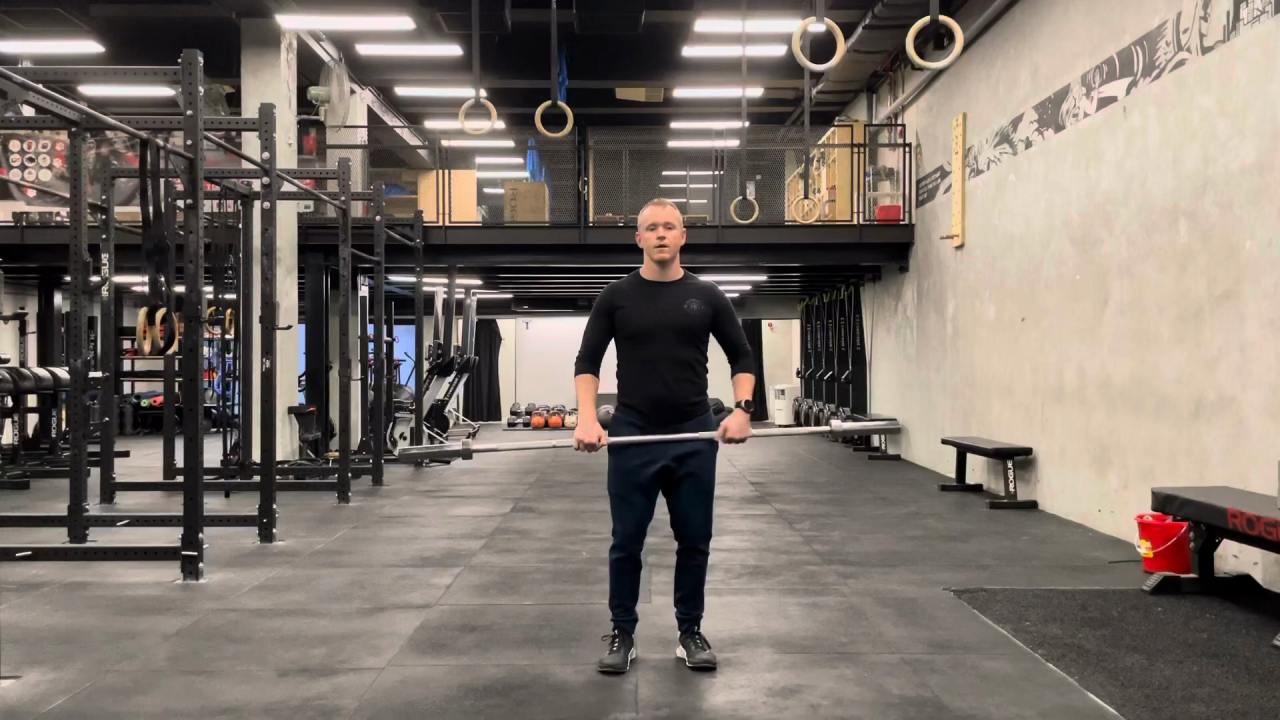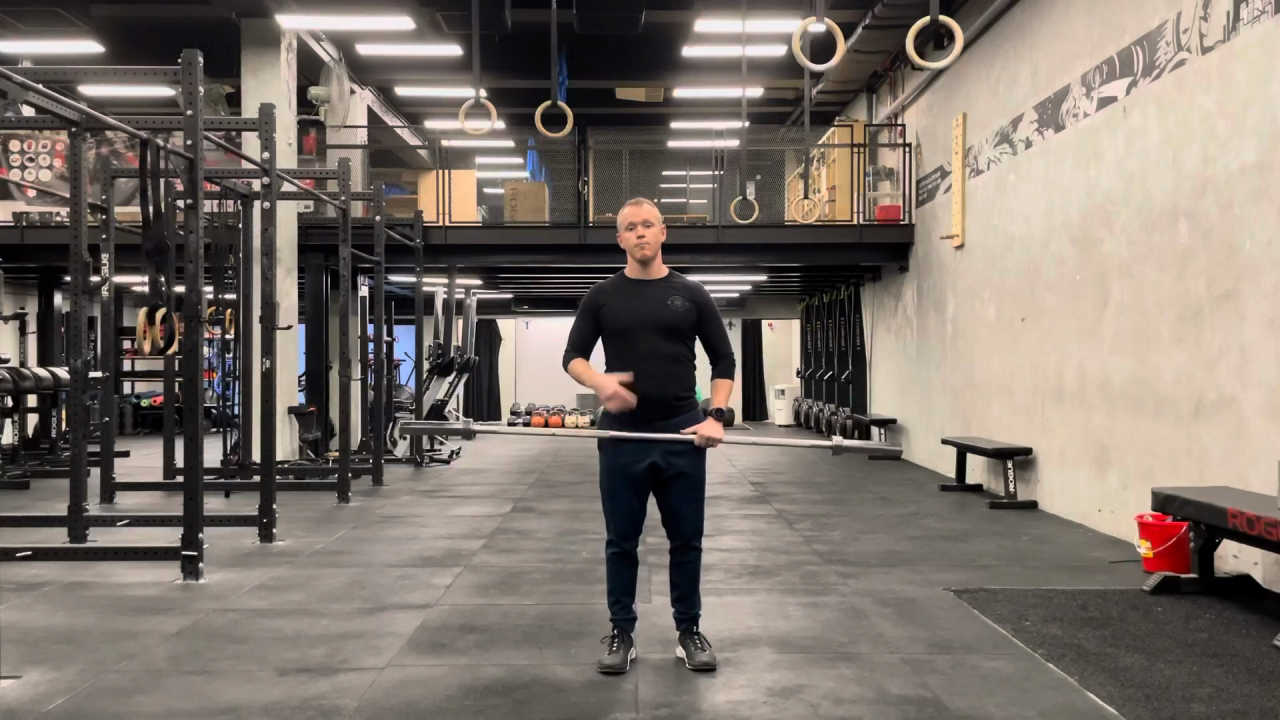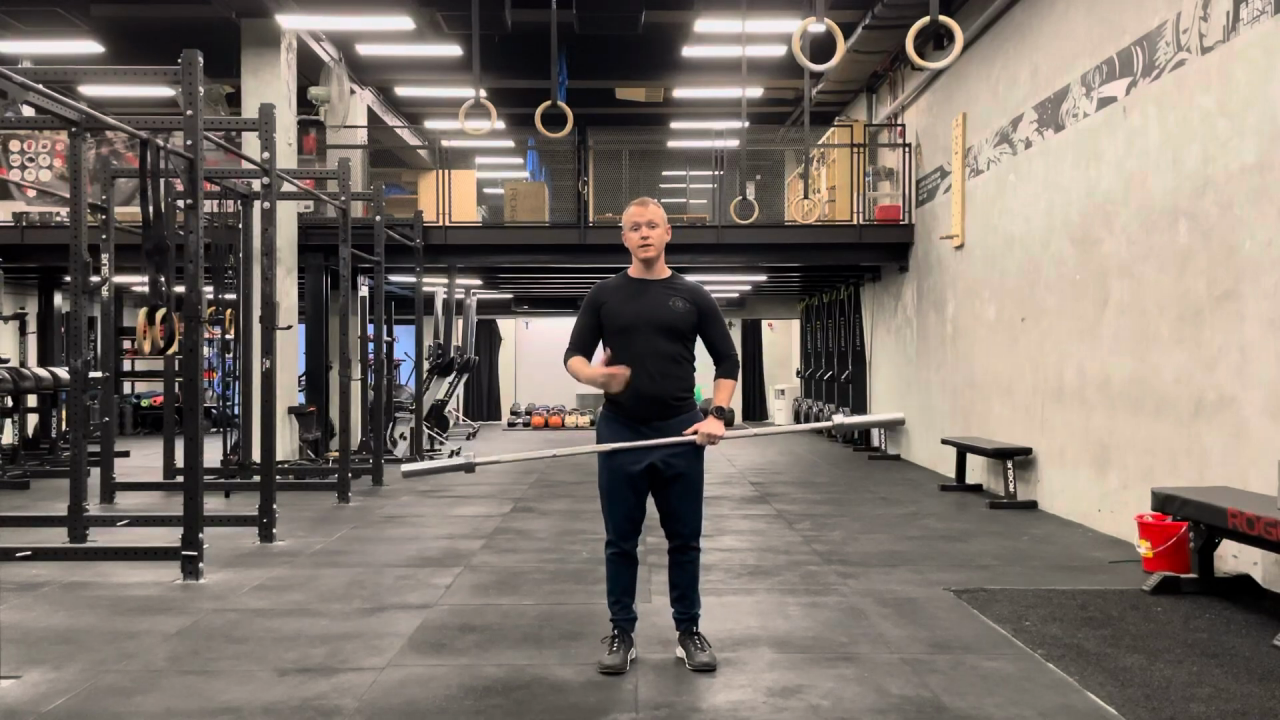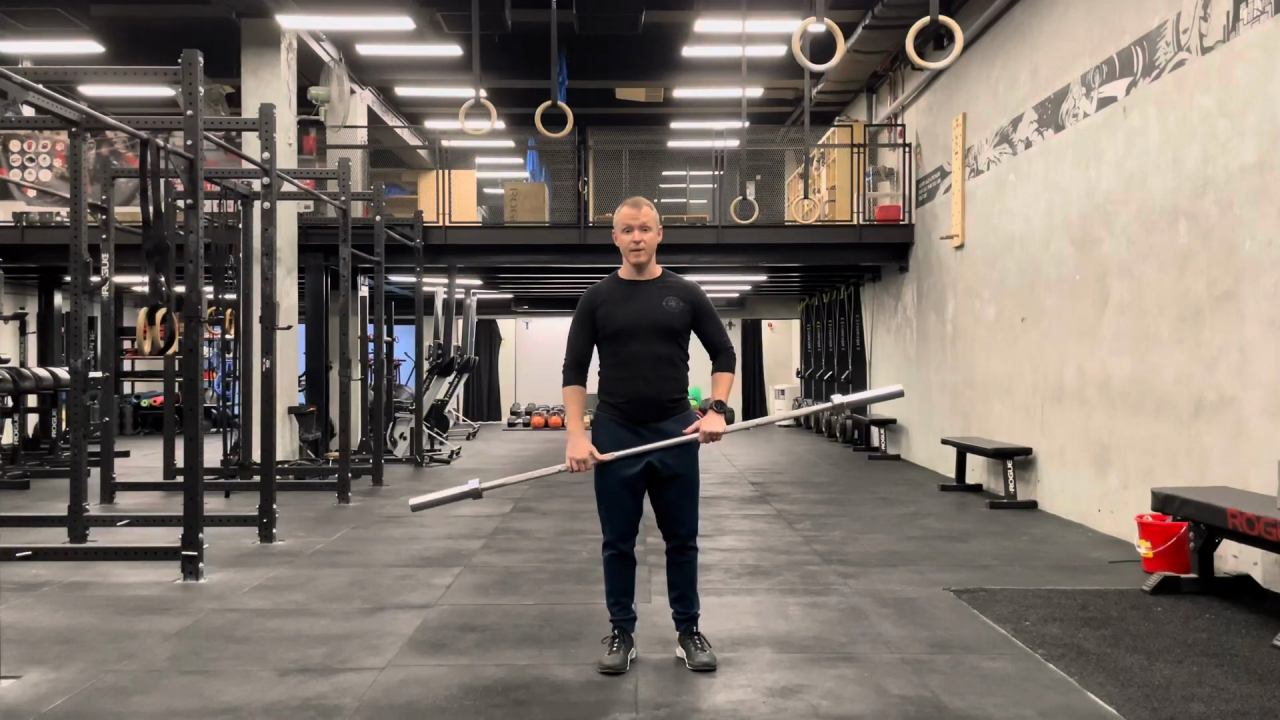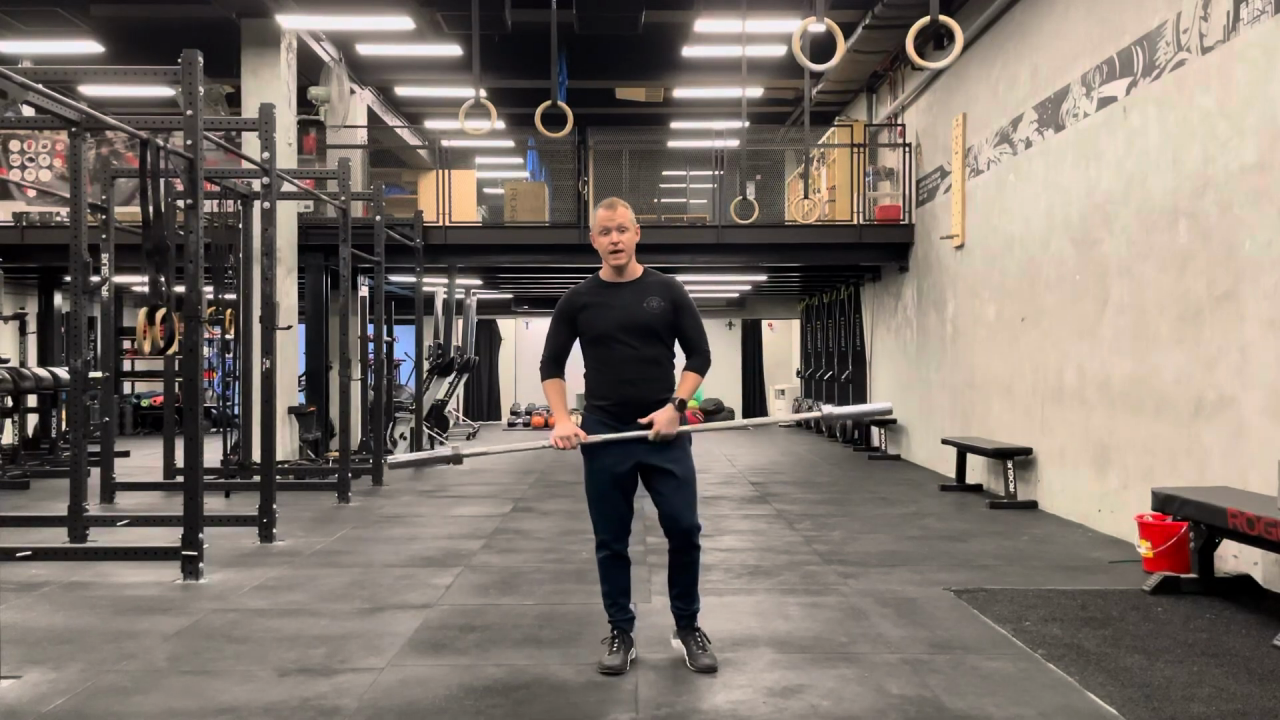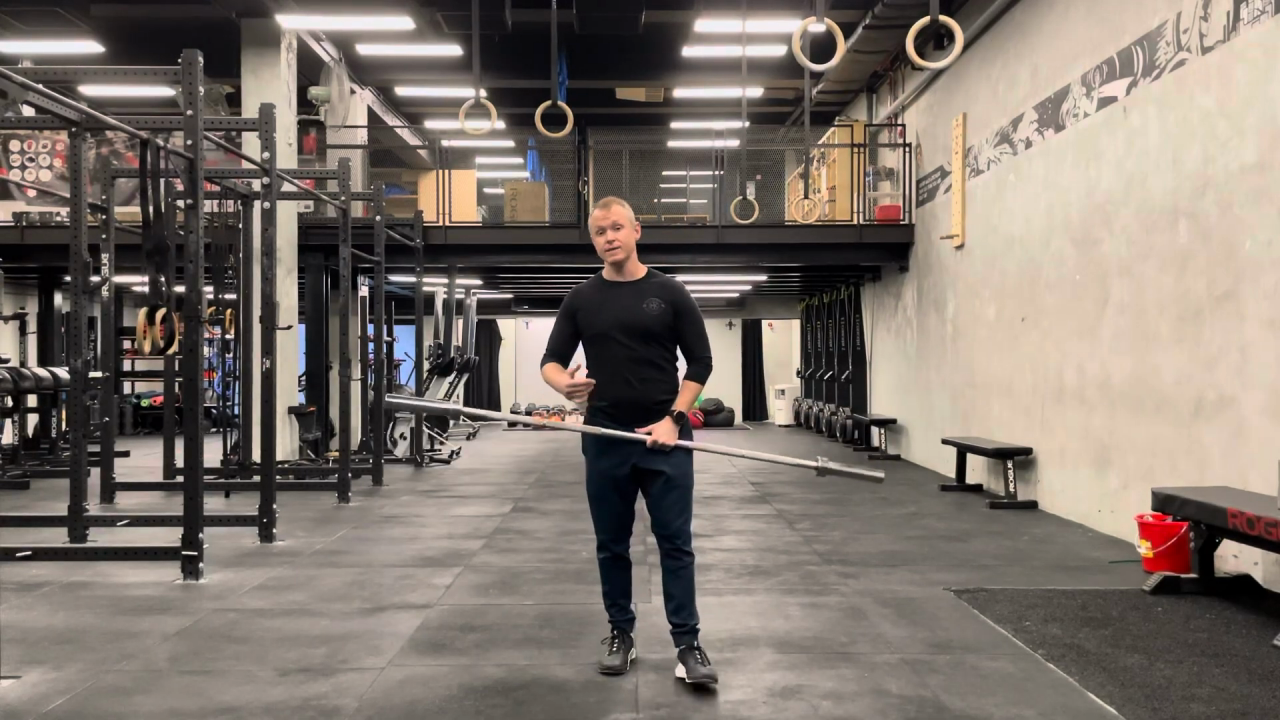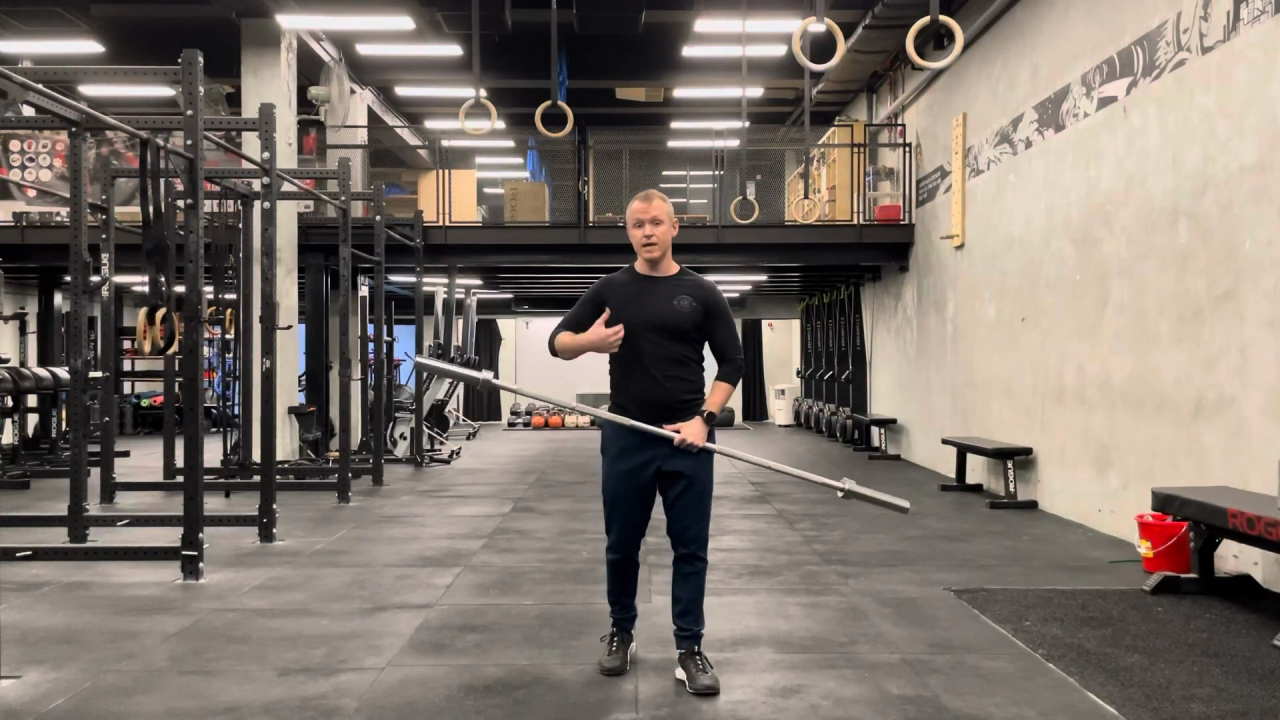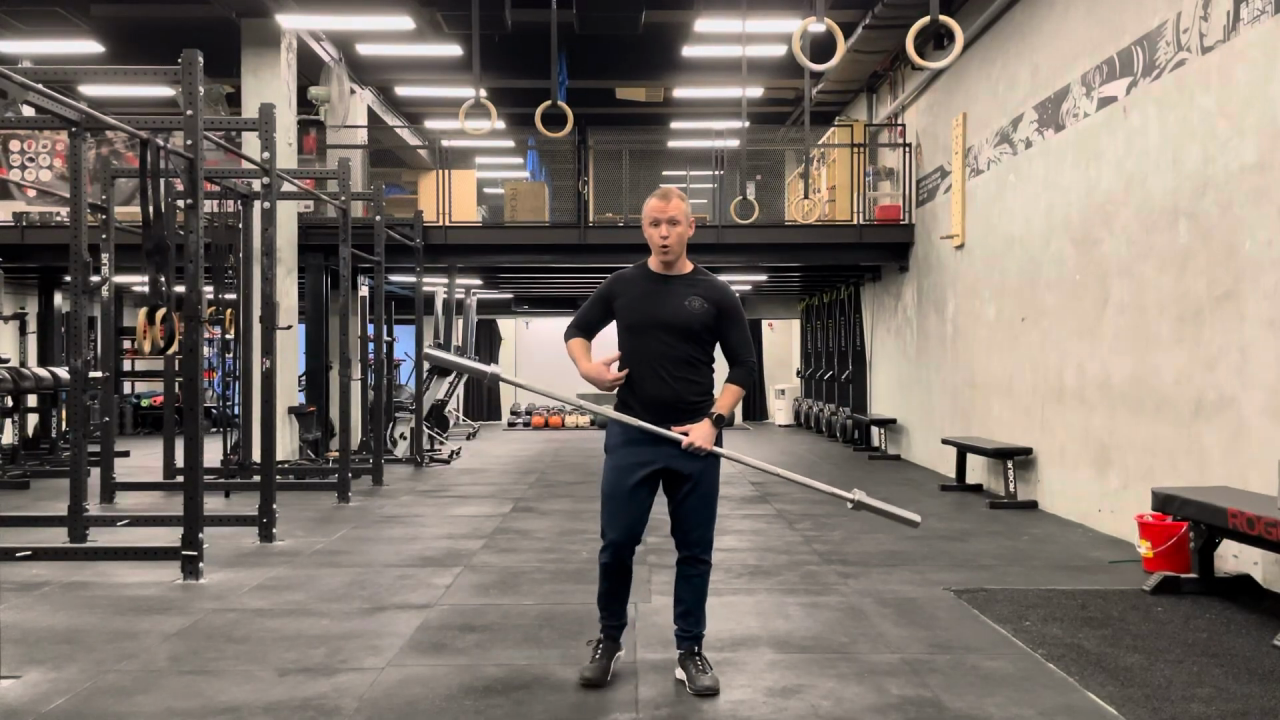
dt=0.4s
person 1, frame 1
left shoulder: (707, 296)
right shoulder: (616, 296)
left elbow: (741, 356)
right elbow: (587, 361)
left wrist: (741, 408)
right wrist: (587, 418)
left hip: (694, 435)
right hip: (632, 433)
left knee: (695, 541)
right knee: (627, 539)
left ankle: (689, 631)
right ankle: (622, 632)
person 1, frame 2
left shoulder: (692, 294)
right shoulder: (602, 296)
left elbow: (723, 359)
right elbow: (573, 356)
left wrist: (716, 416)
right wrist: (597, 380)
left hip: (683, 431)
right hip: (622, 433)
left knee: (686, 538)
right knee: (621, 540)
left ankle: (688, 631)
right ankle: (621, 632)
person 1, frame 3
left shoulder: (693, 296)
right shoulder: (604, 294)
left elbow: (727, 359)
right elbow: (573, 356)
left wrist: (716, 414)
right wrist: (593, 374)
left hip: (680, 432)
right hip: (620, 432)
left knee: (684, 539)
right knee: (620, 540)
left ankle: (688, 630)
right ankle: (621, 632)
person 1, frame 4
left shoulder: (686, 294)
right shoulder: (596, 299)
left elbow: (723, 353)
right elbow: (574, 370)
left wrist: (717, 409)
right wrist: (576, 434)
left hip: (675, 431)
right hip: (616, 433)
left knee: (682, 539)
right knee: (618, 541)
left ankle: (688, 631)
right ankle: (622, 633)
person 1, frame 5
left shoulder: (667, 291)
right shoulder: (578, 300)
left elbow: (699, 354)
right elbow: (551, 365)
left wrist: (676, 406)
right wrist: (561, 419)
left hip: (663, 431)
right hip: (603, 434)
left knee: (684, 530)
right knee: (611, 542)
left ankle: (687, 628)
right ankle: (621, 633)
person 1, frame 6
left shoulder: (670, 293)
right shoulder: (581, 300)
left elbow: (700, 361)
right elbow: (551, 359)
left wrist: (674, 418)
right wrist: (563, 381)
left hip: (665, 435)
right hip: (605, 438)
left knee: (675, 541)
right knee: (611, 544)
left ankle: (687, 644)
right ankle: (621, 633)
person 1, frame 7
left shoulder: (702, 292)
right shoulder: (610, 289)
left elbow: (732, 363)
right elbow: (557, 342)
left wrist: (705, 418)
right wrist: (587, 341)
left hip: (688, 438)
right hip: (626, 436)
left knee: (690, 548)
right knee: (621, 545)
left ankle: (688, 649)
right ankle: (621, 632)
person 1, frame 8
left shoulder: (716, 294)
right shoulder: (621, 286)
left elbow: (744, 366)
right elbow: (576, 330)
left wrist: (713, 421)
right wrist: (586, 366)
left hip: (693, 438)
right hip: (630, 434)
left knee: (695, 552)
right knee: (617, 543)
left ankle: (689, 650)
right ankle: (609, 636)
